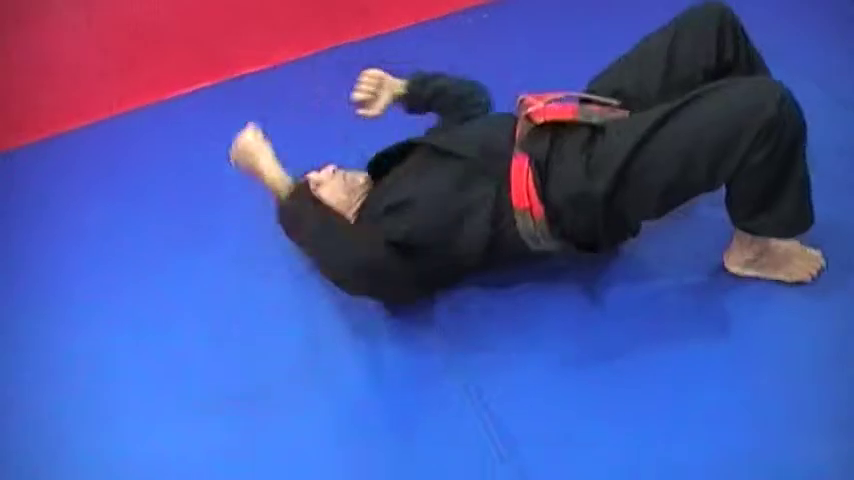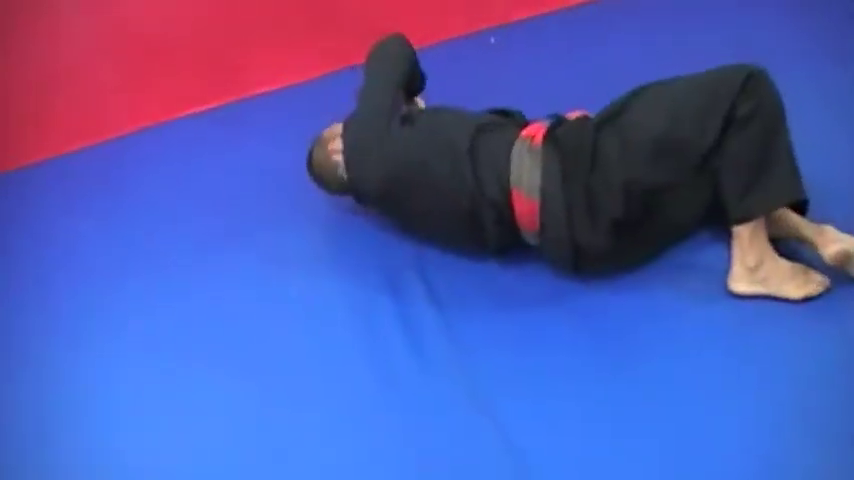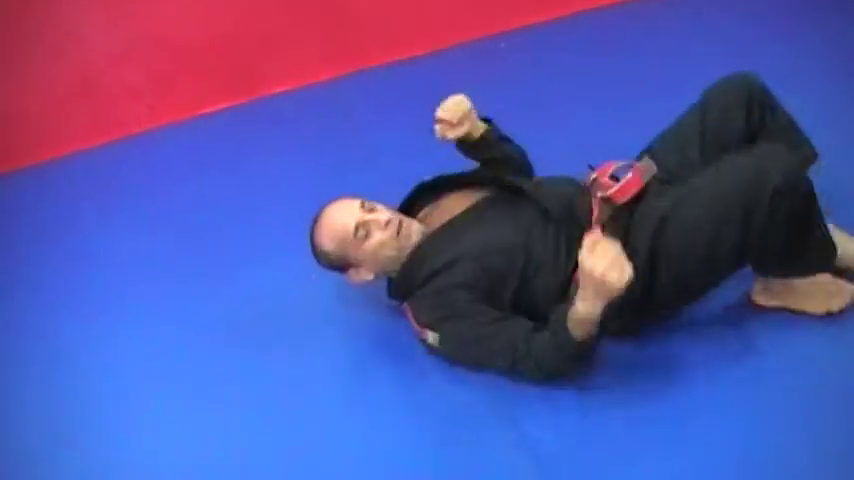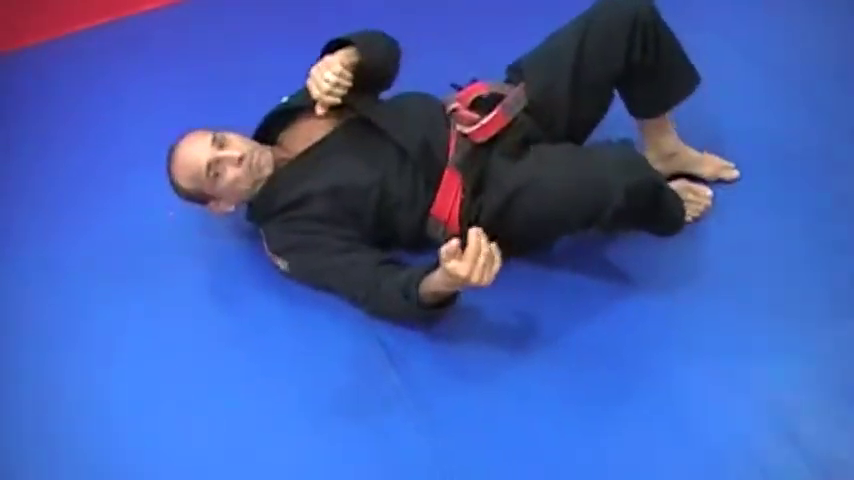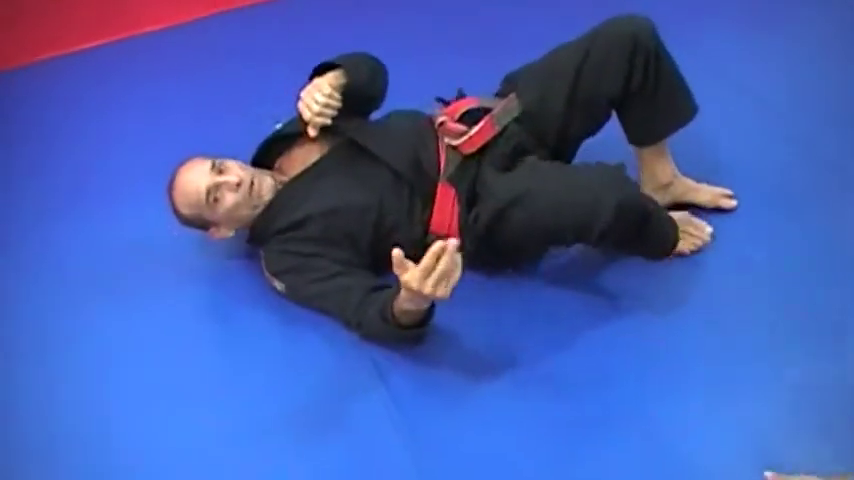
dt=0.7s
person 1, frame 1
left shoulder: (400, 169)
right shoulder: (379, 236)
left elbow: (470, 98)
right elbow: (365, 268)
left wrist: (401, 87)
right wrist: (277, 180)
left hip: (577, 122)
right hip: (586, 188)
right knee: (768, 106)
left ankle: (764, 173)
right ankle: (754, 246)
person 1, frame 2
left shoulder: (386, 183)
right shoulder: (374, 150)
right elbow: (392, 53)
right wrist: (406, 101)
right hip: (578, 188)
right knee: (743, 88)
right ankle: (752, 262)
person 1, frame 3
left shoulder: (432, 205)
right shoulder: (437, 307)
left elbow: (518, 173)
right elbow: (546, 358)
left wrist: (472, 129)
right wrist: (590, 303)
left hip: (620, 204)
right hip: (636, 262)
left knee: (740, 94)
right knee: (771, 175)
right ankle: (780, 283)
person 1, frame 4
left shoulder: (302, 107)
right shoulder: (290, 233)
left elbow: (385, 53)
right elbow: (381, 288)
left wrist: (342, 58)
right wrist: (441, 283)
left hip: (499, 112)
right hip: (490, 198)
right knee: (618, 177)
left ankle: (664, 149)
right ankle: (662, 206)
person 1, frame 5
left shoulder: (294, 138)
right shoulder: (288, 252)
left elbow: (370, 74)
right elbow: (371, 313)
left wrist: (329, 80)
right wrist: (410, 301)
left hip: (487, 128)
right hip: (485, 214)
left knee: (628, 37)
right knee: (603, 197)
left ankle: (659, 179)
right ankle: (661, 232)
